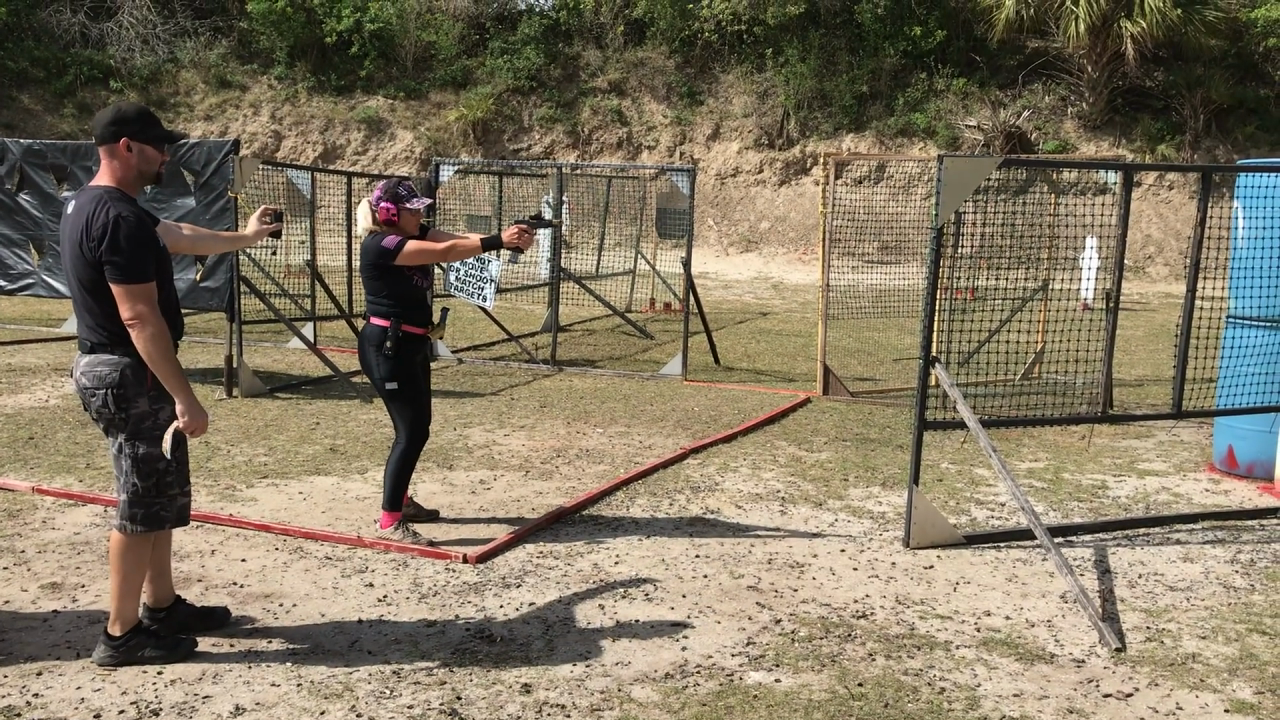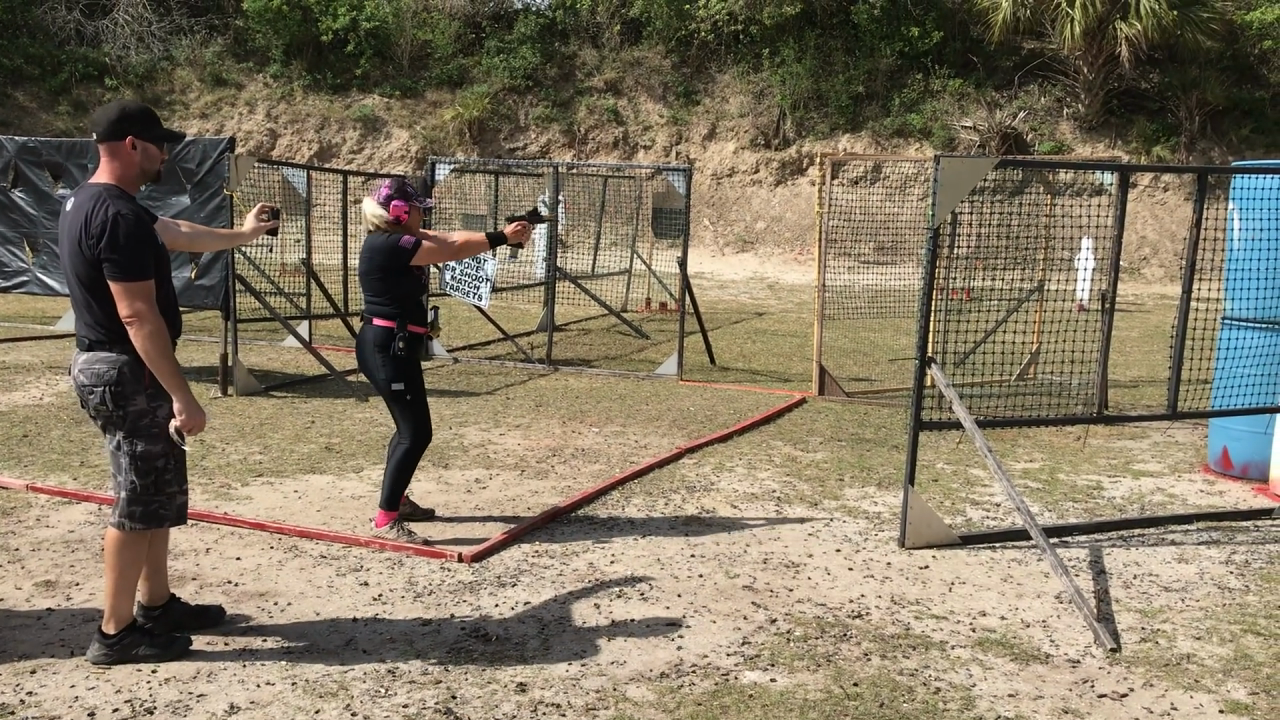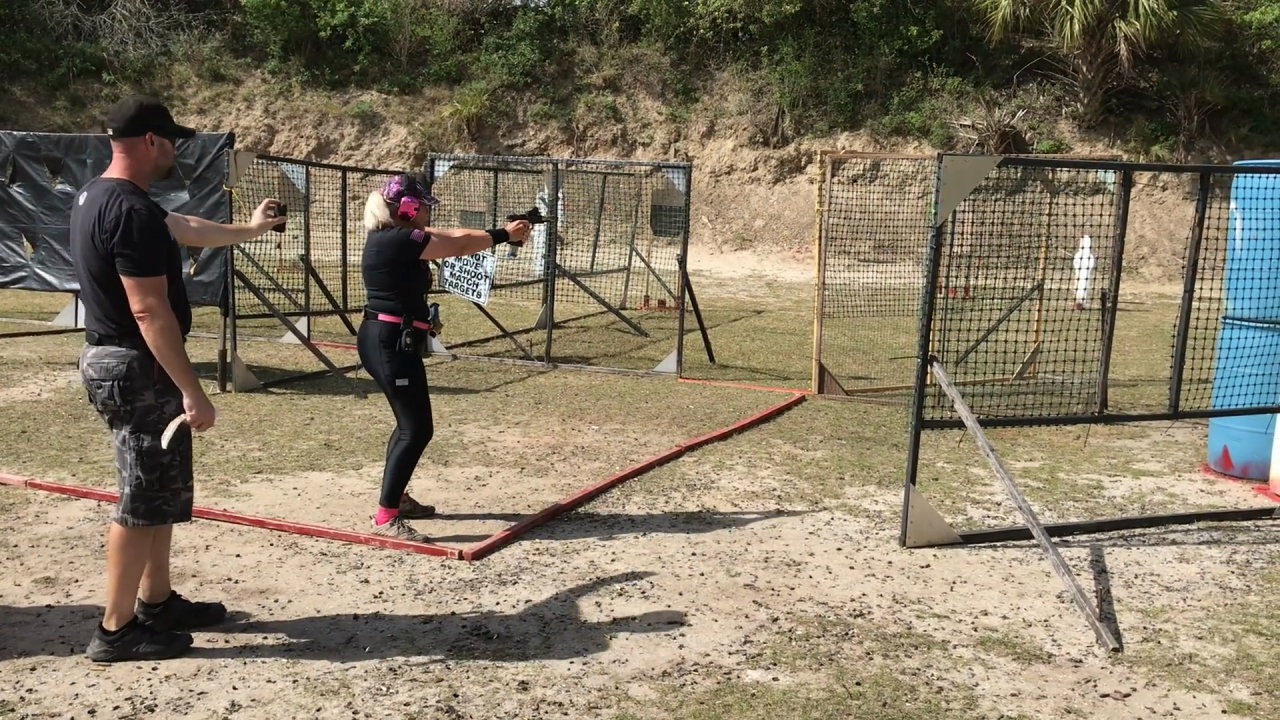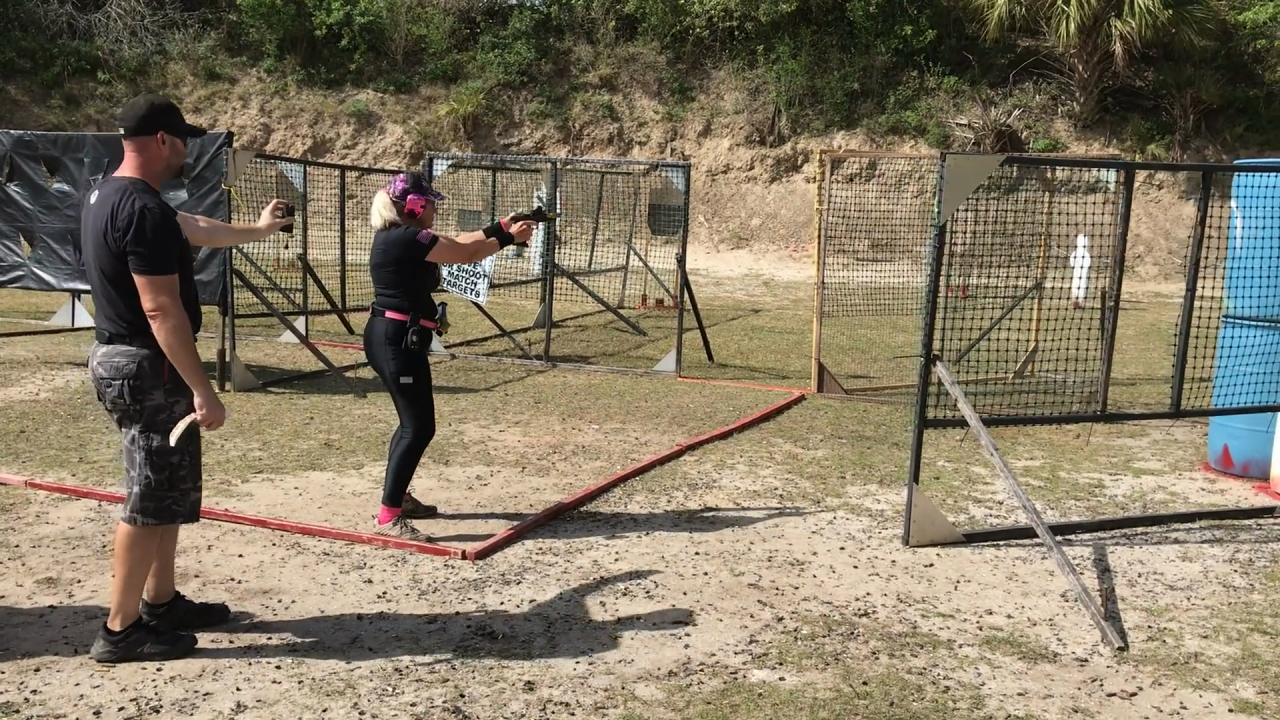
dt=0.5s
person 1, frame 1
left shoulder: (90, 203)
right shoulder: (120, 217)
left elbow: (178, 236)
right elbow: (140, 318)
left wrist: (244, 236)
right wrist: (185, 397)
left hip: (114, 369)
right hip: (131, 377)
left knee: (159, 497)
right knee: (144, 505)
left ankle: (162, 606)
right ankle: (122, 634)
person 1, frame 2
left shoulder: (88, 200)
right shoulder: (119, 215)
left elbow: (176, 233)
right elbow: (139, 317)
left wrist: (242, 234)
right wrist: (182, 396)
left hip: (110, 366)
right hip: (128, 374)
left knee: (155, 495)
right knee: (140, 502)
left ankle: (156, 605)
right ankle: (116, 633)
person 1, frame 3
left shoulder: (99, 195)
right shoulder: (131, 210)
left elbow: (183, 228)
right elbow: (150, 311)
left wrist: (249, 229)
right wrist: (192, 391)
left hip: (116, 360)
right hip: (137, 369)
left knee: (159, 491)
right knee: (144, 499)
left ankle: (157, 602)
right ankle: (116, 630)
person 1, frame 4
left shoulder: (108, 194)
right shoulder: (143, 209)
left elbow: (193, 229)
right elbow: (161, 310)
left wrist: (257, 231)
right wrist: (202, 390)
left hip: (122, 358)
right hip: (146, 369)
left knee: (166, 492)
right knee: (152, 499)
left ankle: (161, 603)
right ankle: (121, 630)
person 2, frame 1
left shoulder: (415, 235)
right shoulder: (379, 244)
left elbow: (459, 238)
right elbow: (445, 252)
left wrist: (506, 239)
right wrist: (498, 242)
left hip: (412, 345)
right hip: (387, 348)
left knee: (418, 426)
right knee: (412, 432)
left ankle: (401, 501)
right ankle: (389, 521)
person 2, frame 2
left shoulder: (393, 237)
right shoulder: (389, 245)
left elbow: (451, 238)
right elbow: (455, 251)
left wrist: (501, 235)
right wrist: (501, 237)
left hip: (393, 345)
right hip: (387, 348)
left knee: (410, 425)
right knee: (417, 433)
left ankle: (397, 500)
right ankle: (384, 520)
person 2, frame 3
left shoulder: (391, 233)
right shoulder: (397, 239)
left elbow: (453, 234)
right elbow: (459, 246)
left wrist: (503, 232)
right wrist: (503, 235)
left hip: (388, 340)
right hip: (391, 343)
left knee: (409, 422)
right knee: (417, 429)
left ankle: (396, 497)
right ankle: (385, 517)
person 2, frame 4
left shoulder: (399, 232)
right shoulder: (406, 238)
left elbow: (456, 241)
right elbow: (466, 254)
left wrist: (497, 227)
right wrist: (509, 238)
left hip: (396, 337)
right hip: (398, 340)
left knee: (412, 421)
right knee: (419, 428)
left ankle: (398, 497)
right ankle: (387, 517)
